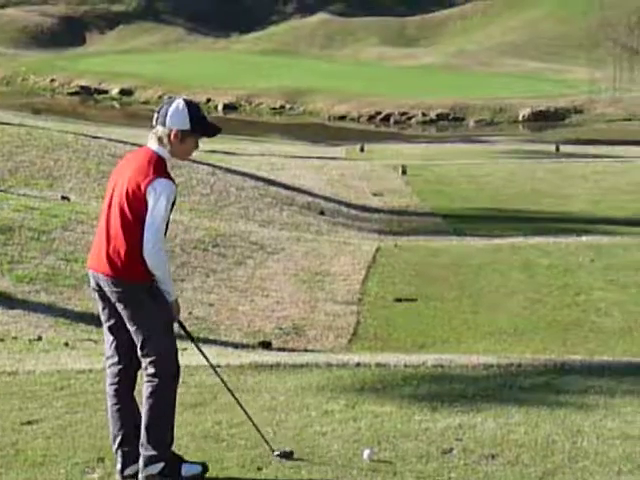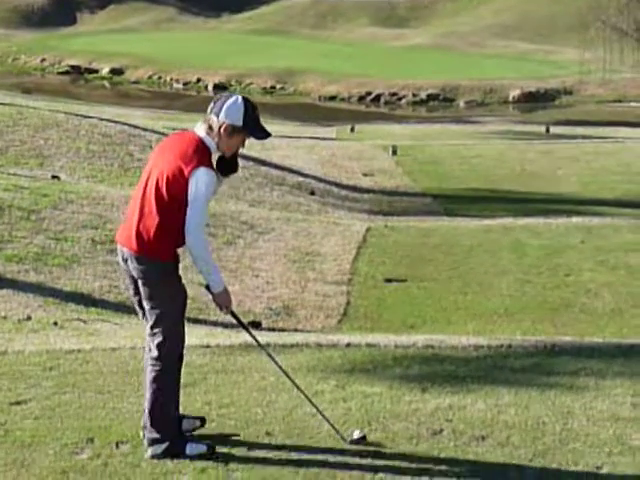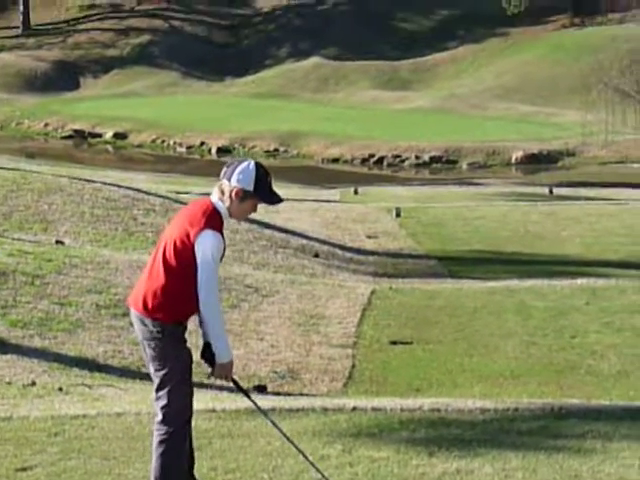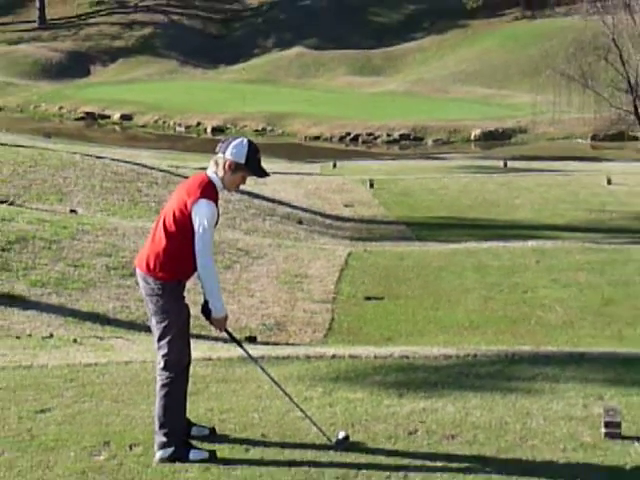
dt=1s
person 1, frame 1
left shoulder: (130, 160)
right shoulder: (160, 180)
right elbow: (152, 249)
left wrist: (160, 292)
right wrist: (170, 295)
left hip: (100, 272)
right hip: (130, 281)
left knee: (120, 368)
right knee: (162, 368)
person 1, frame 2
left shoulder: (175, 141)
right shoulder: (200, 166)
right elbow: (195, 236)
left wrist: (222, 175)
right wrist: (218, 286)
left hip: (129, 247)
right hip: (154, 258)
left knee: (161, 341)
right knee: (166, 348)
left ankle: (165, 418)
right ankle: (162, 438)
person 1, frame 3
left shoulder: (197, 210)
right shoulder: (209, 230)
right elbow: (208, 298)
left wrist: (209, 340)
right wrist: (223, 354)
left hip: (149, 313)
right hip: (161, 322)
left knee: (176, 406)
right knee: (173, 412)
person 1, frame 4
left shoulder: (199, 184)
right shoulder: (205, 200)
left elbow: (197, 253)
right elbow: (204, 259)
left wrist: (210, 302)
right wrist: (218, 309)
left hip: (159, 274)
right hip: (162, 280)
left knee: (179, 356)
right knee: (174, 360)
left ankle: (176, 422)
right ankle: (169, 443)
